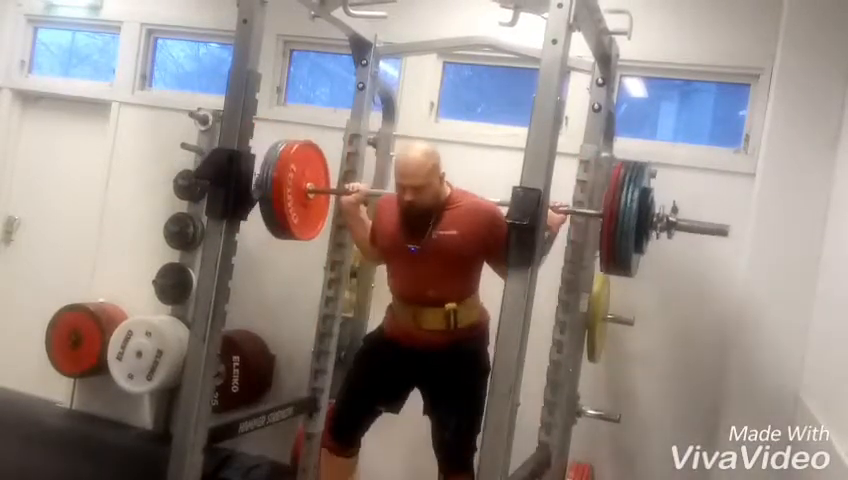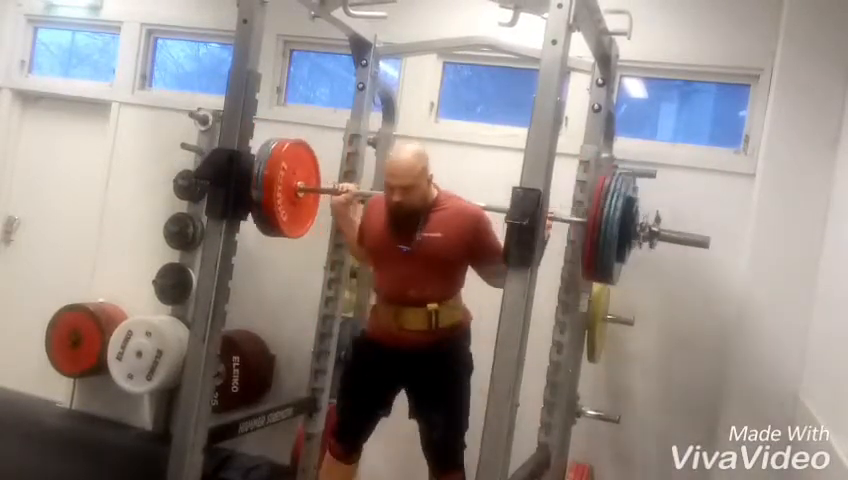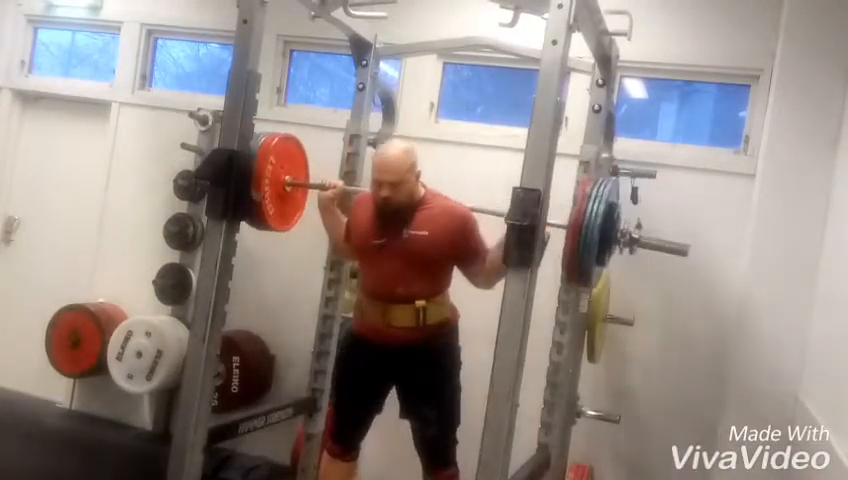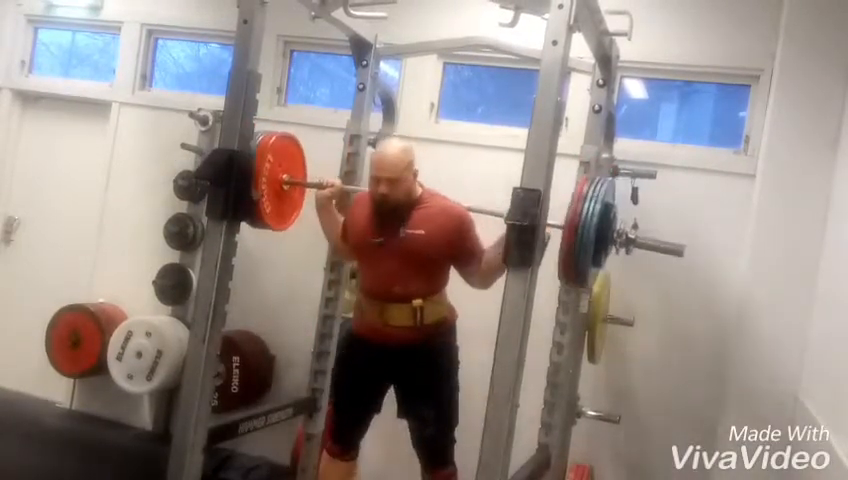
dt=0.2s
person 1, frame 1
left shoulder: (481, 215)
right shoulder: (387, 207)
left wrist: (546, 232)
right wrist: (352, 211)
left hip: (458, 348)
right hip: (396, 337)
right knee: (342, 427)
person 1, frame 2
left shoulder: (466, 218)
right shoulder: (376, 210)
left elbow: (499, 274)
right wrist: (342, 212)
left hip: (439, 347)
right hip: (379, 339)
right knee: (345, 436)
person 1, frame 3
left shoulder: (453, 217)
right shoulder: (362, 206)
left elbow: (484, 276)
right wrist: (328, 206)
left hip: (428, 345)
right hip: (367, 338)
left knee: (437, 450)
right knee: (341, 436)
person 1, frame 4
left shoulder: (450, 217)
right shoulder: (359, 205)
left elbow: (480, 275)
right wrist: (325, 206)
left hip: (426, 344)
right hip: (366, 338)
left knee: (435, 450)
right knee: (340, 436)
